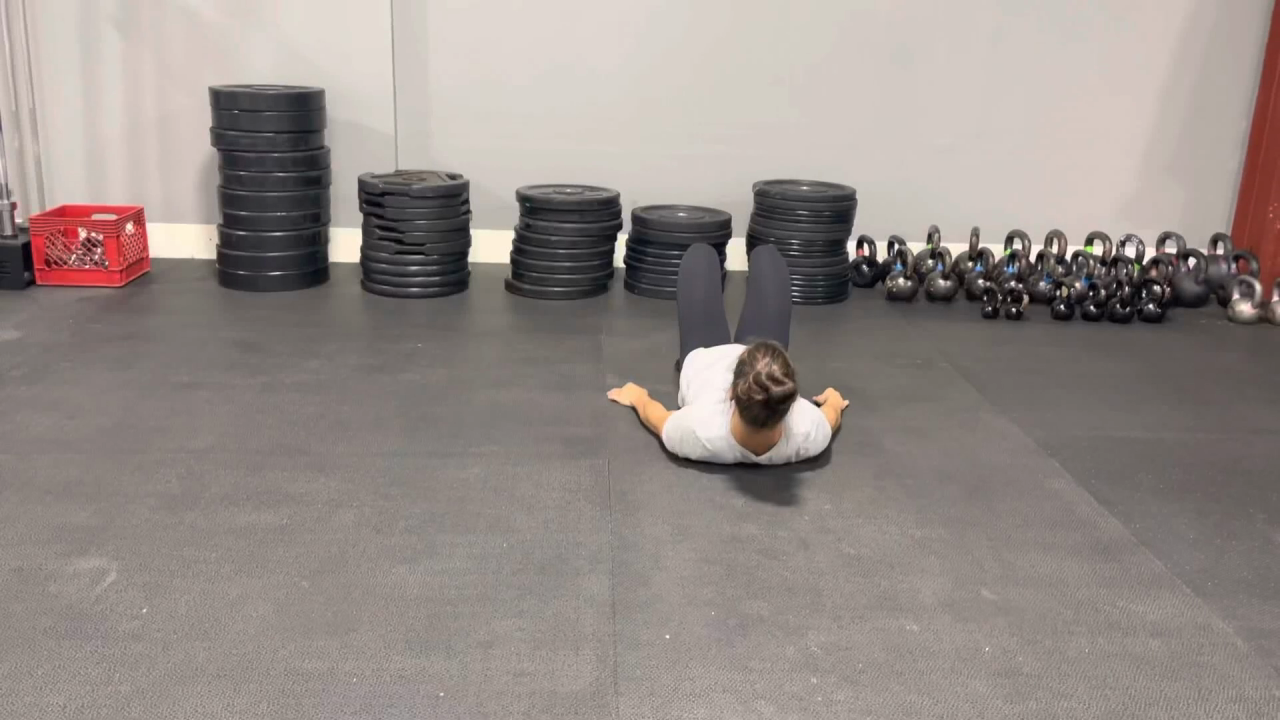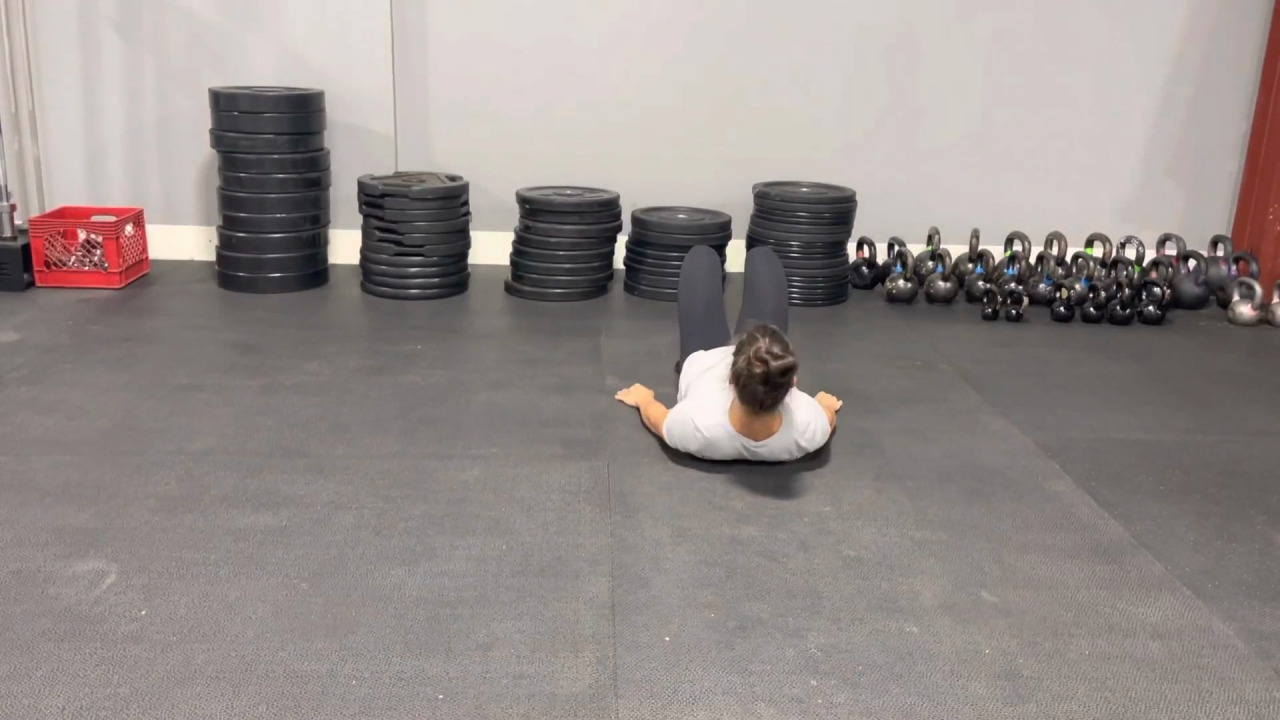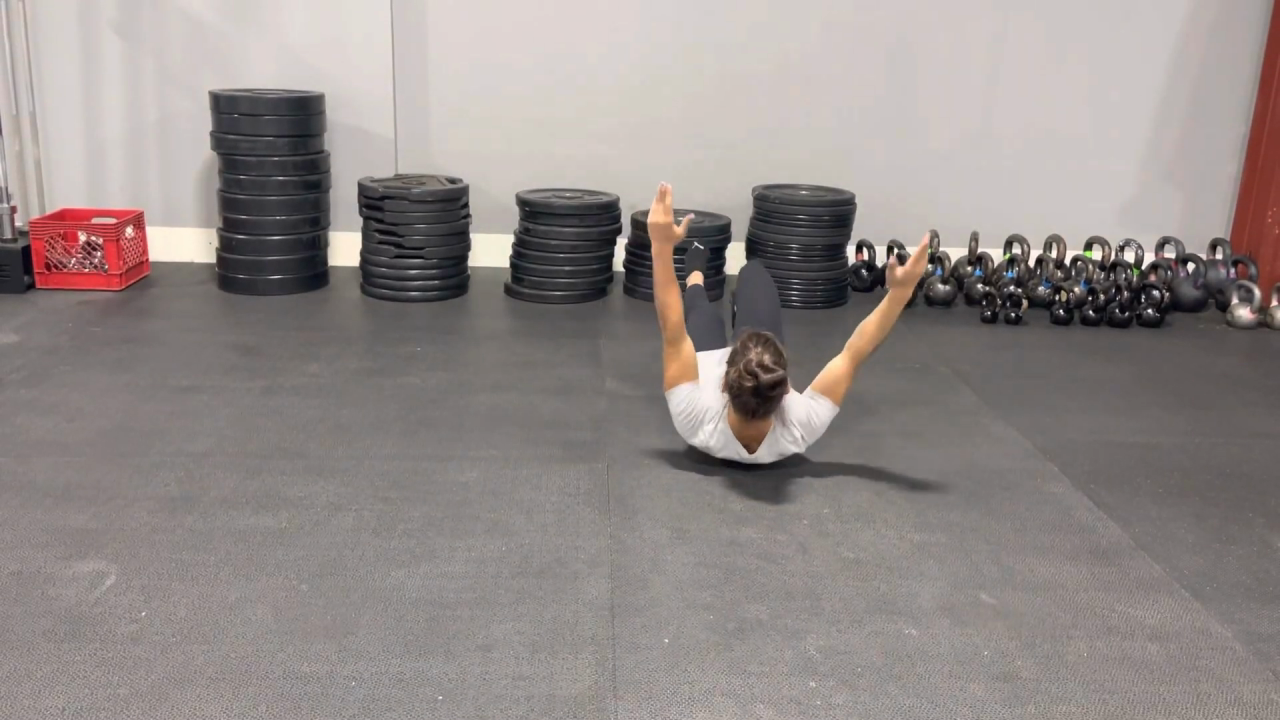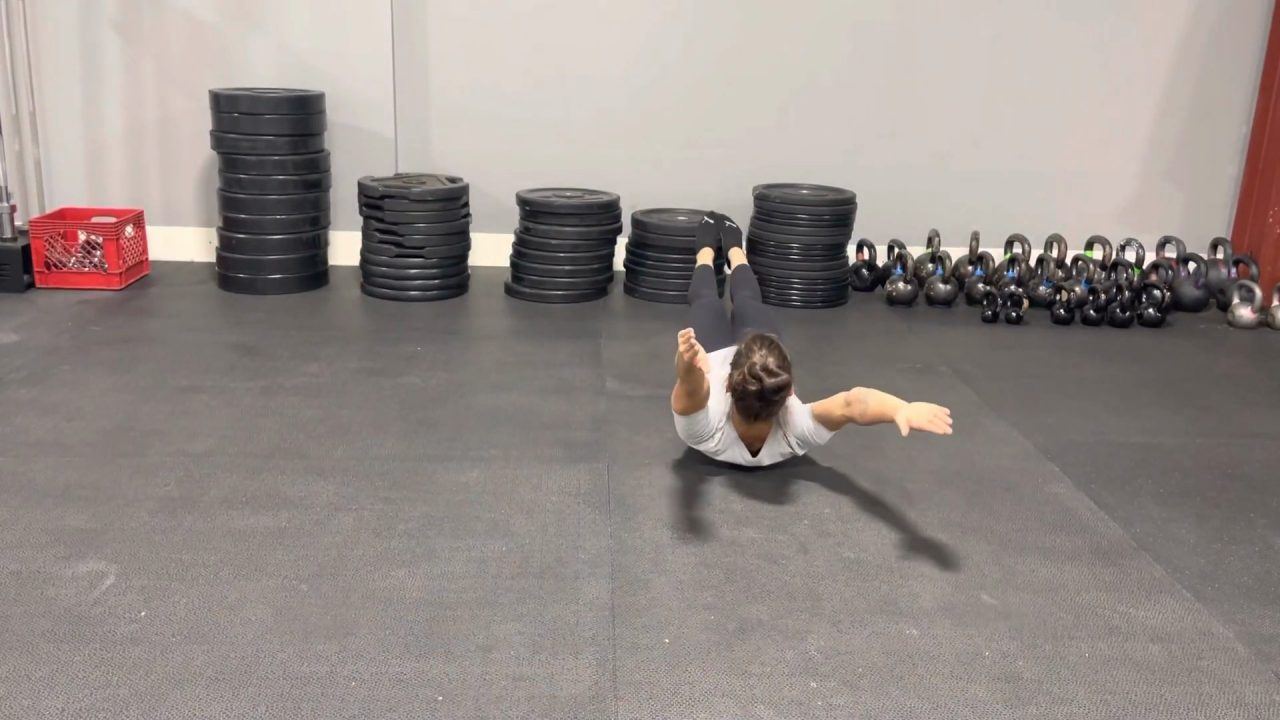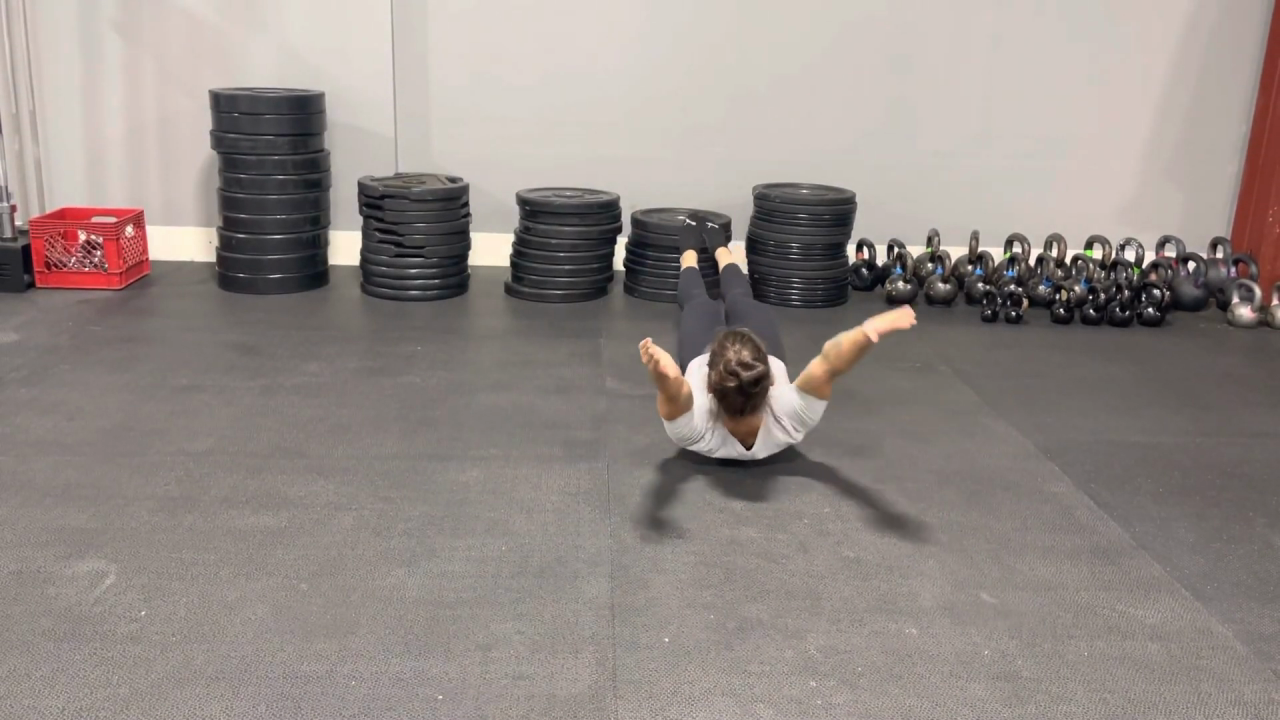
dt=1s
person 1, frame 1
left shoulder: (697, 433)
right shoulder: (808, 437)
left elbow: (658, 420)
left wrist: (637, 397)
right wrist: (833, 402)
left knee: (700, 254)
right knee: (766, 255)
person 1, frame 2
left shoulder: (695, 424)
right shoulder: (808, 430)
left elbow: (658, 422)
left wrist: (642, 397)
right wrist: (827, 405)
left knee: (702, 256)
right knee: (761, 257)
person 1, frame 3
left shoulder: (700, 426)
right shoulder: (797, 430)
left elbow: (673, 339)
right elbow: (853, 355)
left wrist: (662, 247)
right wrist: (900, 291)
left knee: (706, 314)
right knee: (753, 274)
left ankle: (695, 278)
right ankle: (738, 305)
person 1, frame 4
left shoulder: (706, 430)
right shoulder: (794, 433)
left elbow: (691, 385)
right elbow: (850, 403)
left wrist: (688, 363)
right wrist: (902, 409)
left knee: (707, 303)
right knee: (748, 302)
left ankle: (707, 249)
right ankle: (734, 250)
person 1, frame 5
left shoulder: (695, 431)
right shoulder: (785, 423)
left elbow: (673, 391)
right elbow: (829, 364)
left wrist: (661, 373)
right wrist: (869, 331)
left knee: (698, 304)
right knee: (742, 302)
left ankle: (690, 251)
right ankle: (719, 247)
